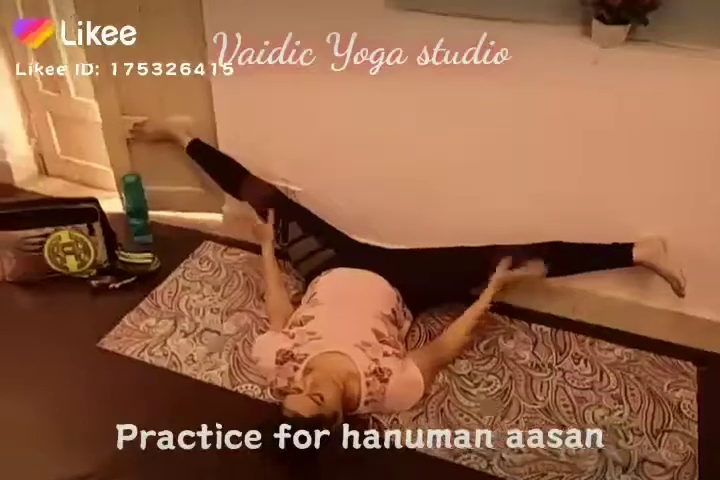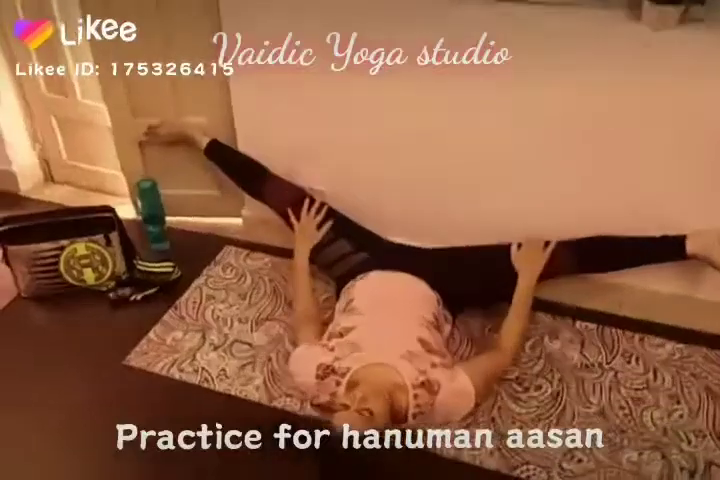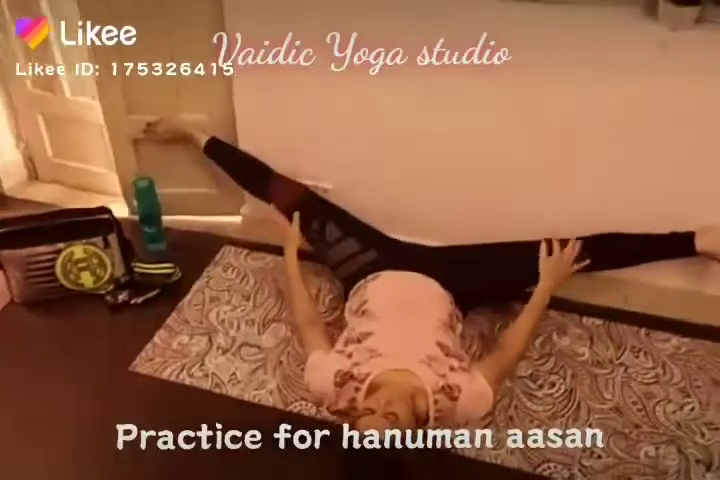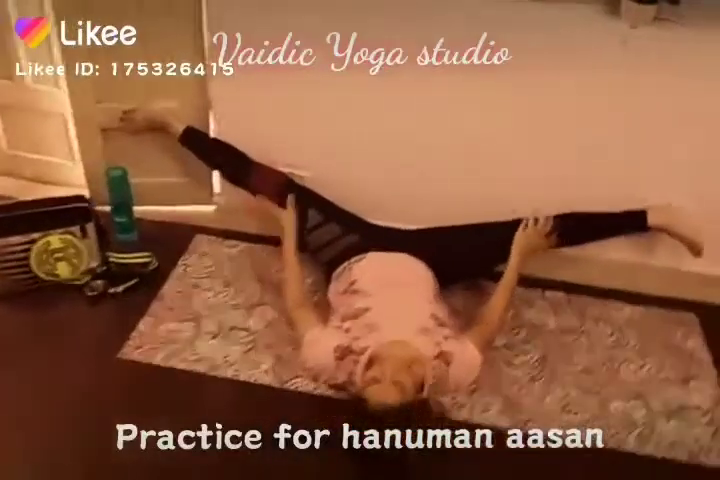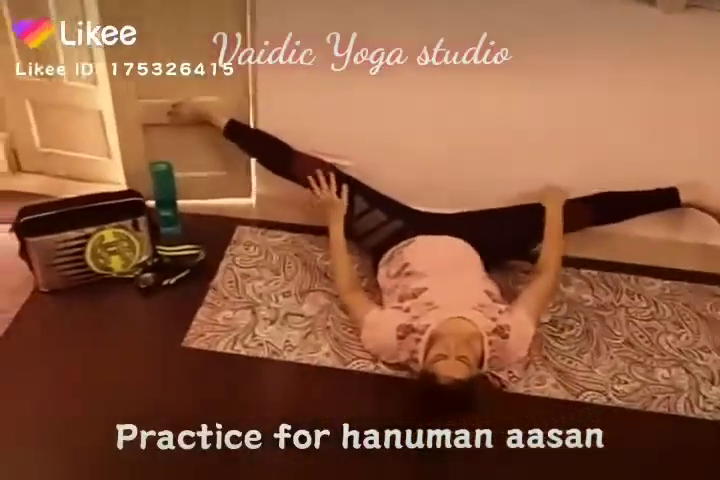
dt=0.5s
person 1, frame 1
left shoulder: (274, 359)
right shoulder: (390, 391)
left elbow: (279, 309)
right elbow: (443, 349)
left wrist: (267, 248)
right wrist: (494, 291)
left hip: (336, 270)
right hip: (393, 285)
left knee: (262, 195)
right knee: (500, 260)
person 1, frame 2
left shoulder: (312, 375)
right shoulder: (440, 402)
left elbow: (306, 319)
right elbow: (503, 353)
left wrist: (300, 251)
right wrist: (527, 278)
left hip: (369, 273)
right hip: (430, 286)
left knee: (288, 199)
right knee: (551, 257)
person 1, frame 3
left shoulder: (331, 383)
right shoulder: (458, 403)
left elbow: (308, 324)
right elbow: (507, 352)
left wrist: (291, 254)
right wrist: (548, 286)
left hip: (377, 275)
right hip: (442, 284)
left knee: (291, 199)
person 1, frame 4
left shoulder: (329, 360)
right shoulder: (451, 370)
left elbow: (297, 306)
right elbow: (487, 325)
left wrist: (288, 237)
right wrist: (520, 258)
left hip: (357, 256)
right hip: (418, 262)
left knee: (272, 185)
right knee: (532, 232)
person 1, frame 5
left shoulder: (393, 341)
right shoulder: (510, 343)
left elbow: (348, 290)
right elbow: (547, 277)
left wrist: (334, 220)
right wrist: (555, 216)
left hip: (405, 244)
right hip: (464, 245)
left knee: (316, 174)
